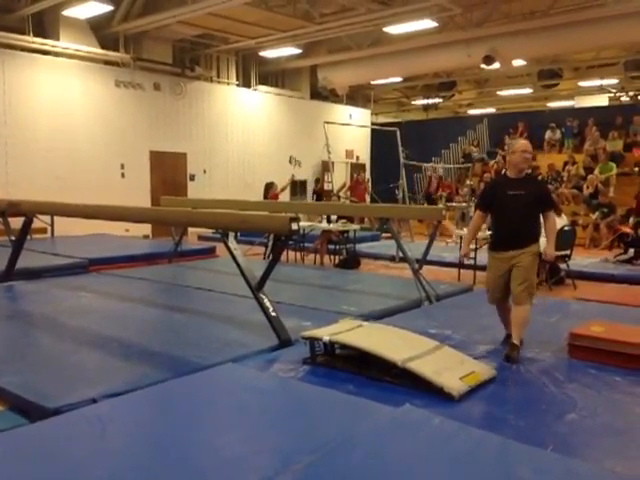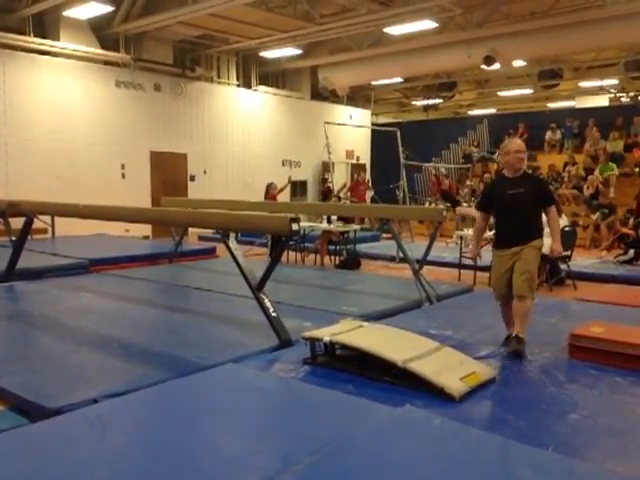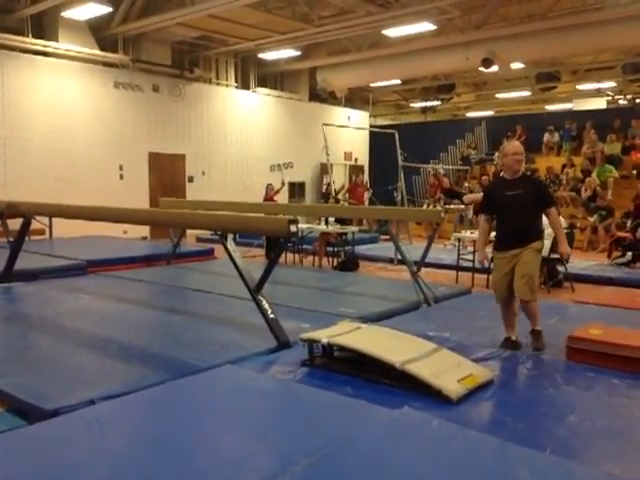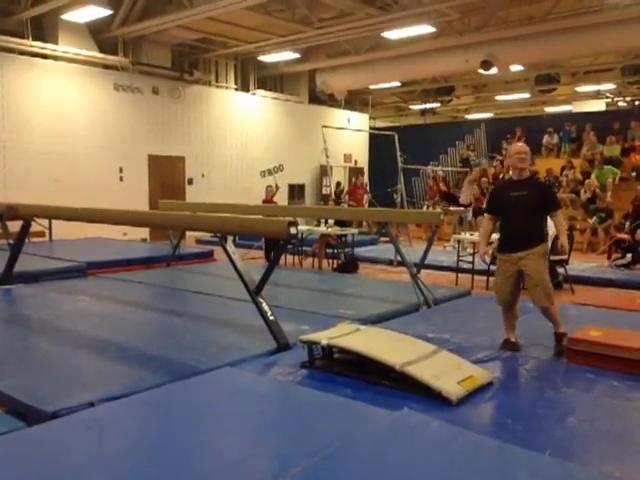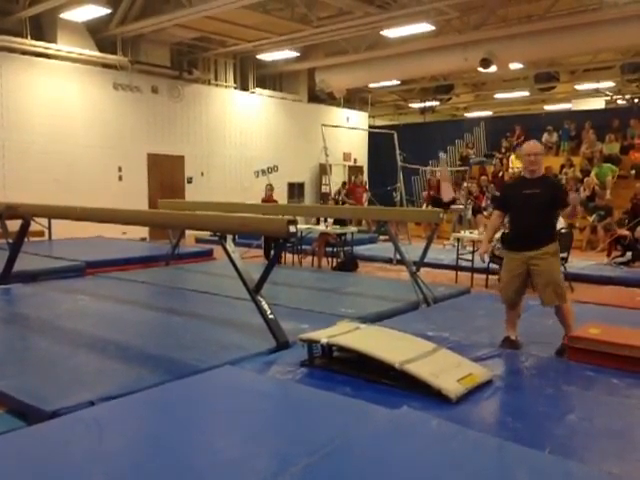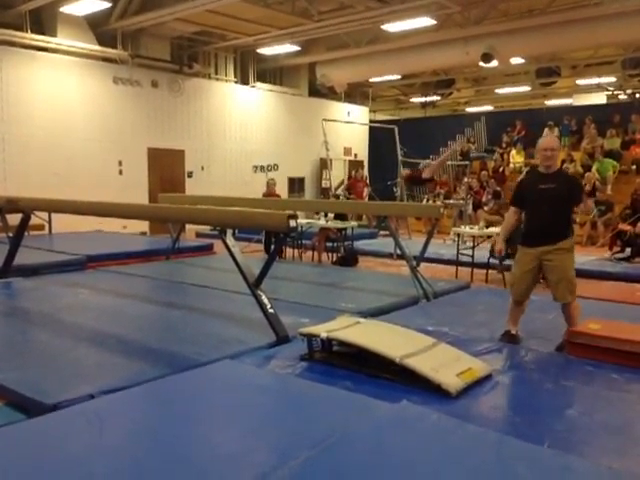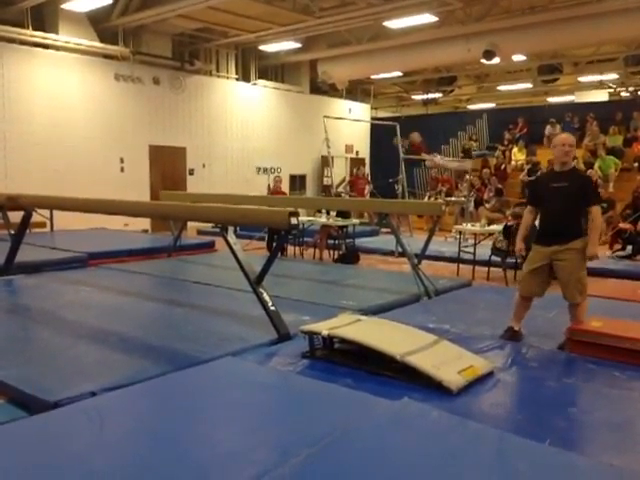
dt=0.2s
person 1, frame 1
left shoulder: (538, 186)
right shoulder: (494, 186)
left elbow: (549, 216)
right elbow: (480, 216)
left wrist: (550, 245)
right wrist: (467, 243)
left hip: (526, 250)
right hip: (498, 250)
left knee: (521, 297)
right knee: (498, 297)
left ankle: (515, 344)
right ankle: (509, 333)
person 1, frame 2
left shoulder: (536, 183)
right shoulder: (493, 187)
left elbow: (551, 212)
right elbow: (482, 217)
left wrist: (556, 241)
right wrist: (475, 245)
left hip: (529, 244)
right hip: (502, 247)
left knee: (522, 291)
right knee: (503, 294)
left ankle: (519, 337)
right ankle: (511, 333)
person 1, frame 3
left shoulder: (536, 185)
right shoulder: (493, 189)
left elbow: (551, 213)
right elbow: (485, 219)
left wrist: (563, 242)
right wrist: (481, 247)
left hip: (530, 247)
right hip: (503, 250)
left knee: (525, 294)
right knee: (504, 296)
left ankle: (536, 329)
right ankle: (511, 336)
person 1, frame 4
left shoulder: (541, 187)
right shoulder: (499, 190)
left elbow: (556, 215)
right elbow: (490, 219)
left wrist: (563, 237)
right wrist: (483, 244)
left hip: (534, 250)
right hip: (506, 253)
left knee: (543, 297)
right knee: (506, 298)
left ankle: (561, 334)
right ankle: (511, 337)
person 1, frame 5
left shoulder: (553, 186)
right shoulder: (511, 187)
left elbow: (567, 212)
right elbow: (498, 216)
right wrist: (486, 242)
left hip: (545, 250)
right hip: (514, 251)
left knee: (557, 296)
right knee: (509, 296)
right ankle: (511, 335)
person 1, frame 6
left shoulder: (569, 181)
right shoulder: (526, 182)
left elbow: (580, 206)
right elbow: (514, 213)
right wrist: (501, 239)
left hip: (559, 246)
right hip: (528, 246)
left knee: (566, 294)
right knee: (518, 291)
right ankle: (511, 330)
person 1, frame 7
left shoulder: (583, 180)
right shoulder: (540, 181)
left elbow: (594, 212)
right elbow: (530, 212)
left wrist: (592, 244)
right wrist: (520, 239)
left hip: (571, 246)
right hip: (541, 244)
left knee: (575, 294)
right knee: (526, 288)
right ankle: (514, 327)
